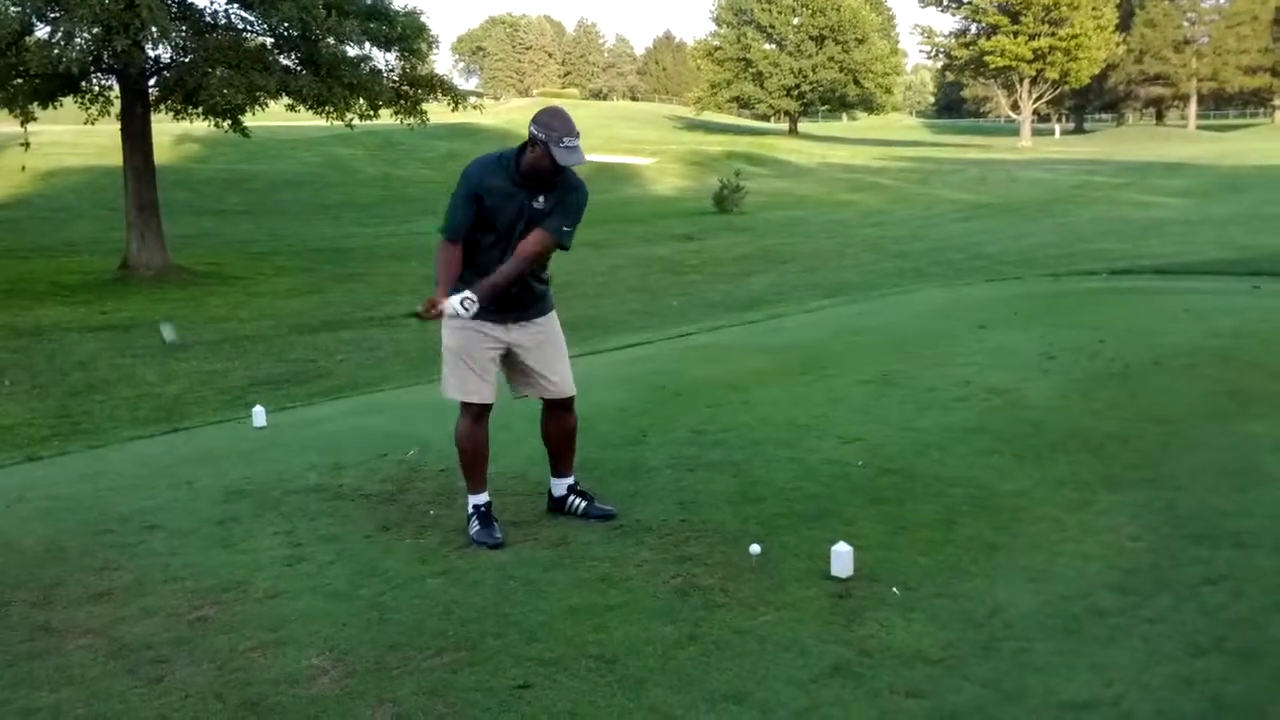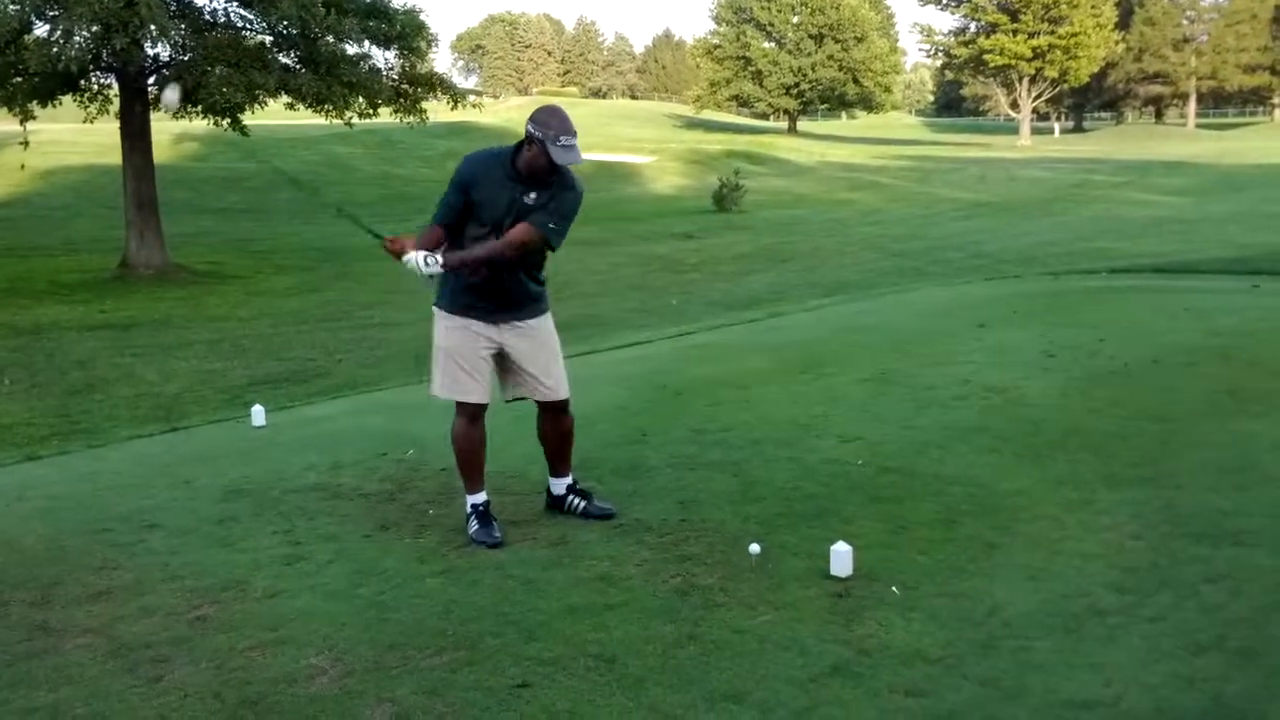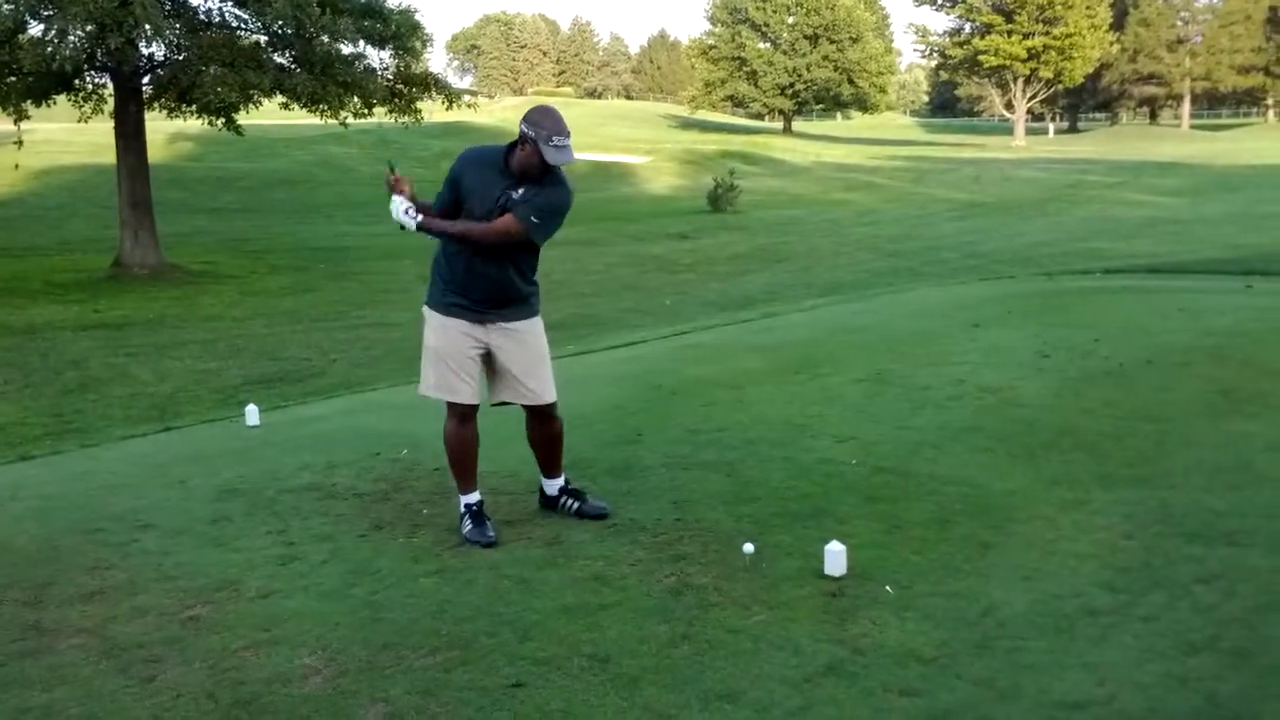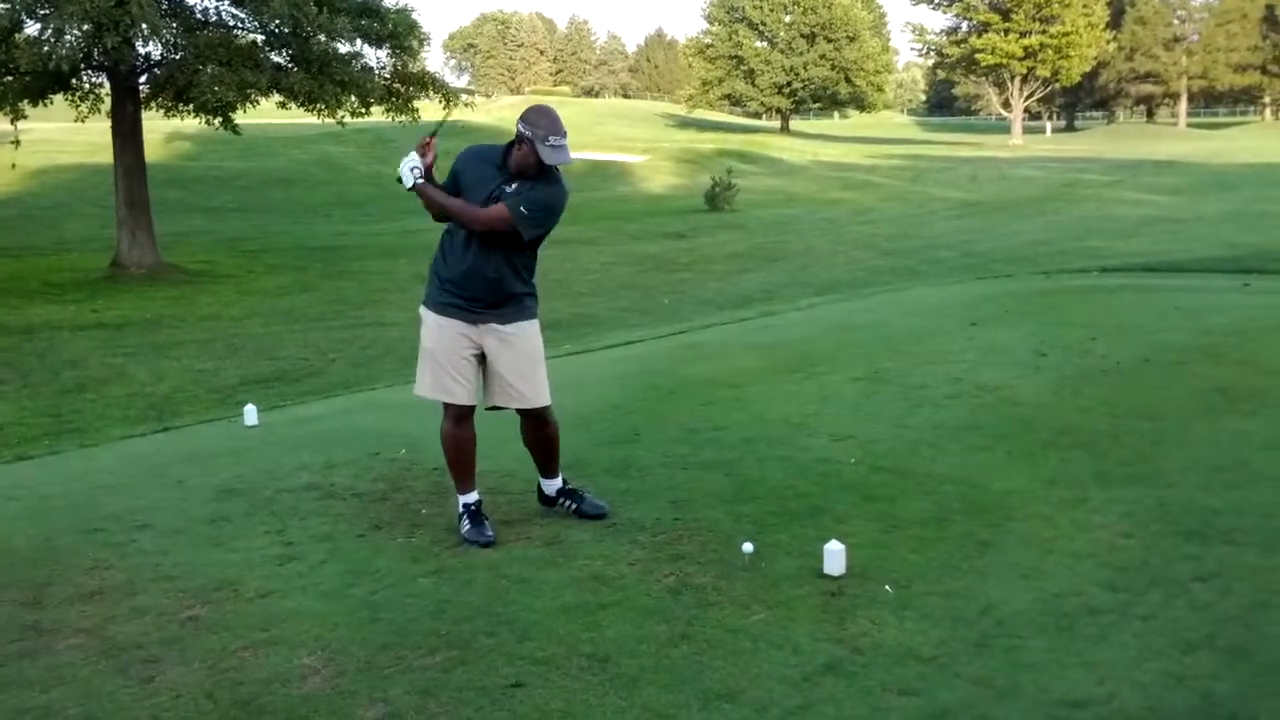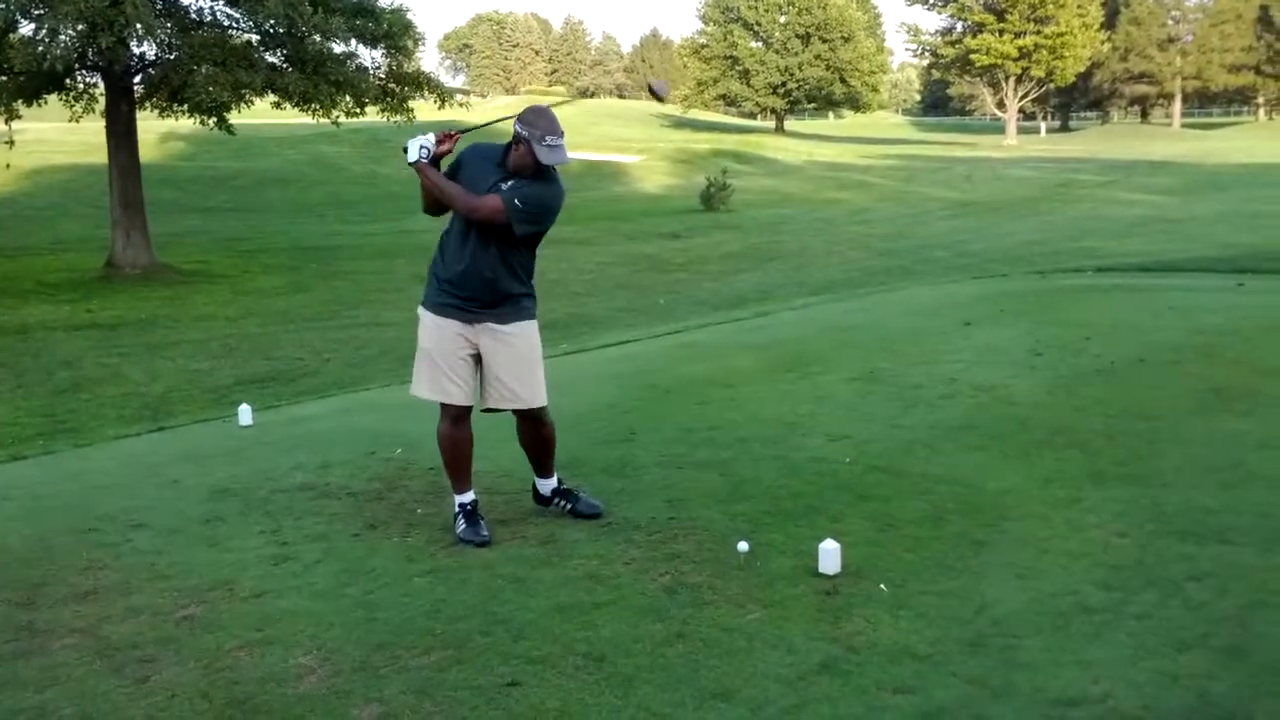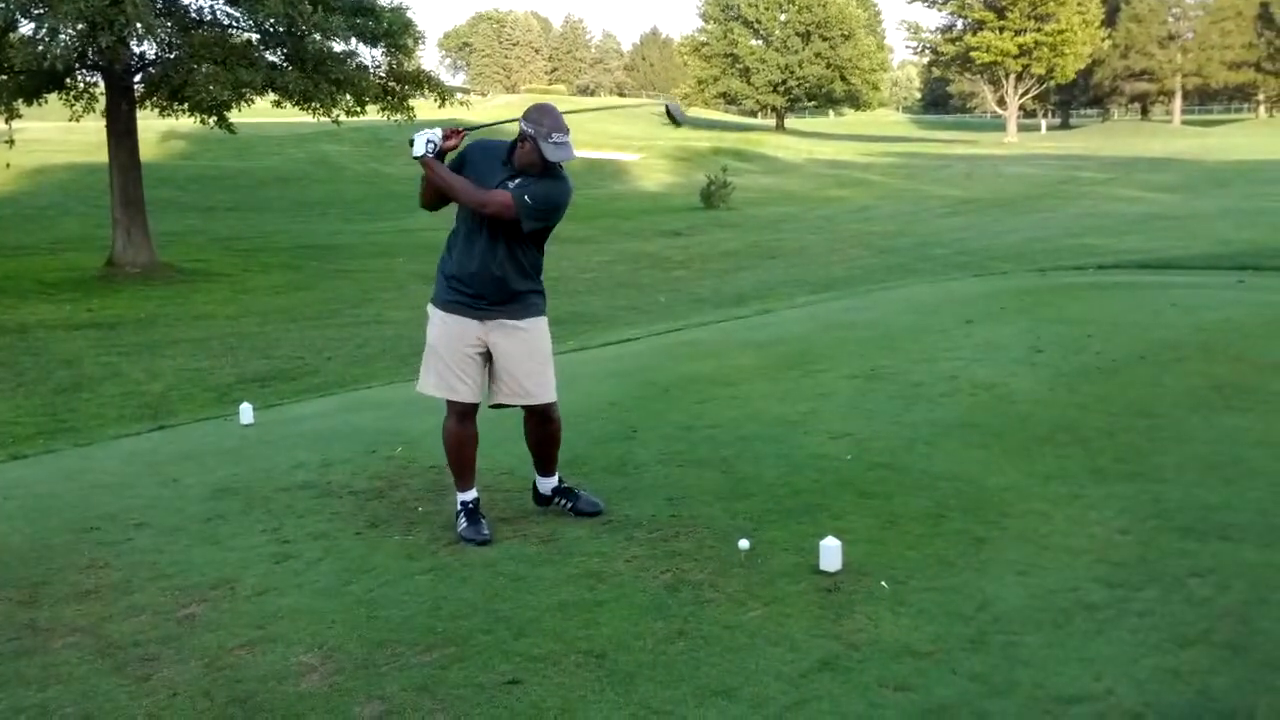
dt=0.1s
person 1, frame 1
left shoulder: (571, 191)
right shoulder: (482, 174)
left elbow: (528, 254)
right elbow: (453, 243)
left wrist: (475, 295)
right wrist: (445, 296)
left hip: (532, 309)
right hip: (470, 313)
left knee: (561, 399)
right knee: (475, 407)
left ankle: (563, 490)
right ankle: (478, 506)
person 1, frame 2
left shoulder: (566, 191)
right shoulder: (477, 167)
left elbow: (510, 245)
right elbow: (441, 227)
left wrist: (443, 261)
right wrist: (417, 245)
left hip: (526, 310)
right hip: (465, 310)
left knee: (556, 401)
right knee: (470, 407)
left ankle: (562, 488)
right ankle: (477, 504)
person 1, frame 3
left shoulder: (555, 193)
right shoulder: (472, 162)
left elbow: (490, 233)
right elbow: (444, 216)
left wrist: (423, 219)
right wrist: (411, 203)
left hip: (515, 312)
right hip: (452, 308)
left knee: (543, 406)
right knee: (461, 409)
left ankle: (555, 488)
right ankle: (470, 504)
person 1, frame 4
left shoulder: (550, 192)
right shoulder: (474, 158)
left elbow: (482, 220)
right elbow: (445, 211)
left wrist: (422, 186)
right wrist: (425, 173)
left hip: (512, 313)
right hip: (449, 307)
left knee: (536, 409)
right knee: (458, 409)
left ankle: (553, 487)
right ankle: (468, 504)
person 1, frame 5
left shoulder: (547, 191)
right shoulder: (476, 157)
left elbow: (475, 208)
right elbow: (435, 208)
left wrist: (425, 167)
right wrist: (432, 162)
left hip: (510, 315)
right hip: (446, 308)
left knee: (532, 409)
right knee: (454, 410)
left ankle: (548, 486)
right ankle: (464, 504)
person 1, frame 6
left shoulder: (555, 188)
right shoulder: (480, 153)
left elbow: (483, 203)
right elbow: (430, 201)
left wrist: (430, 161)
right wrist: (436, 158)
left hip: (520, 311)
right hip: (456, 305)
left knee: (542, 406)
right knee: (461, 407)
left ankle: (548, 485)
right ankle: (467, 502)
